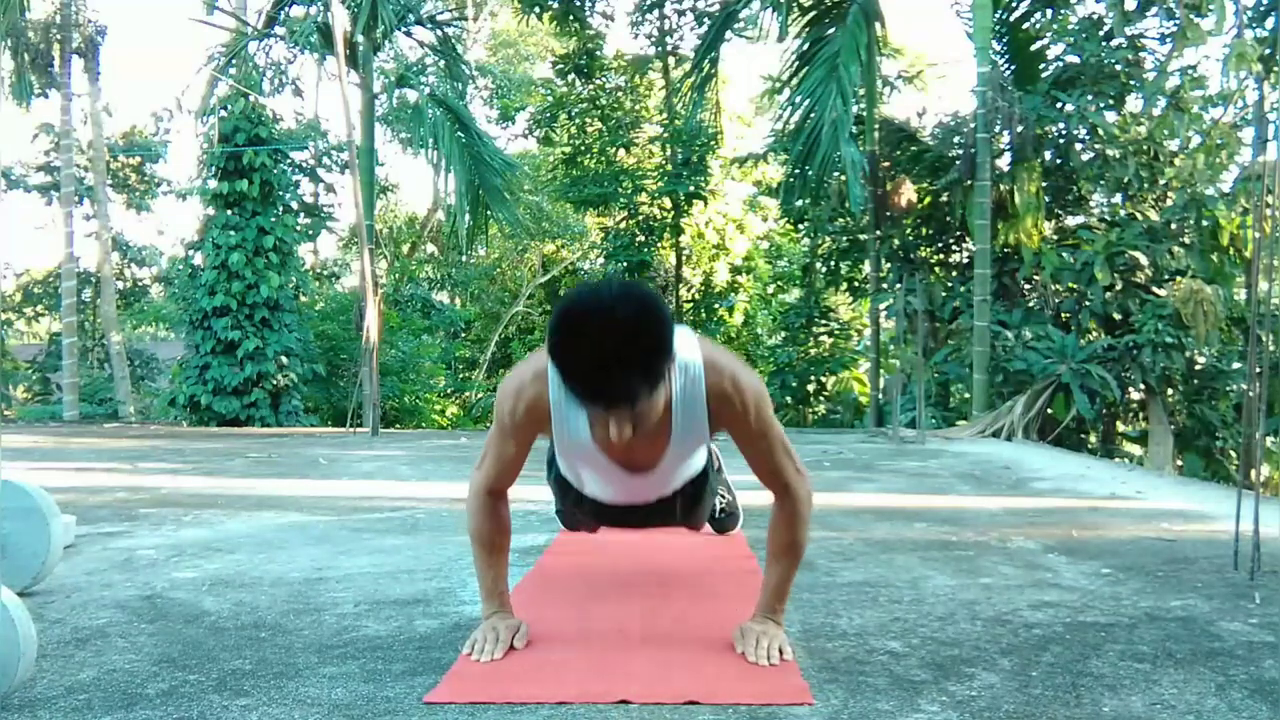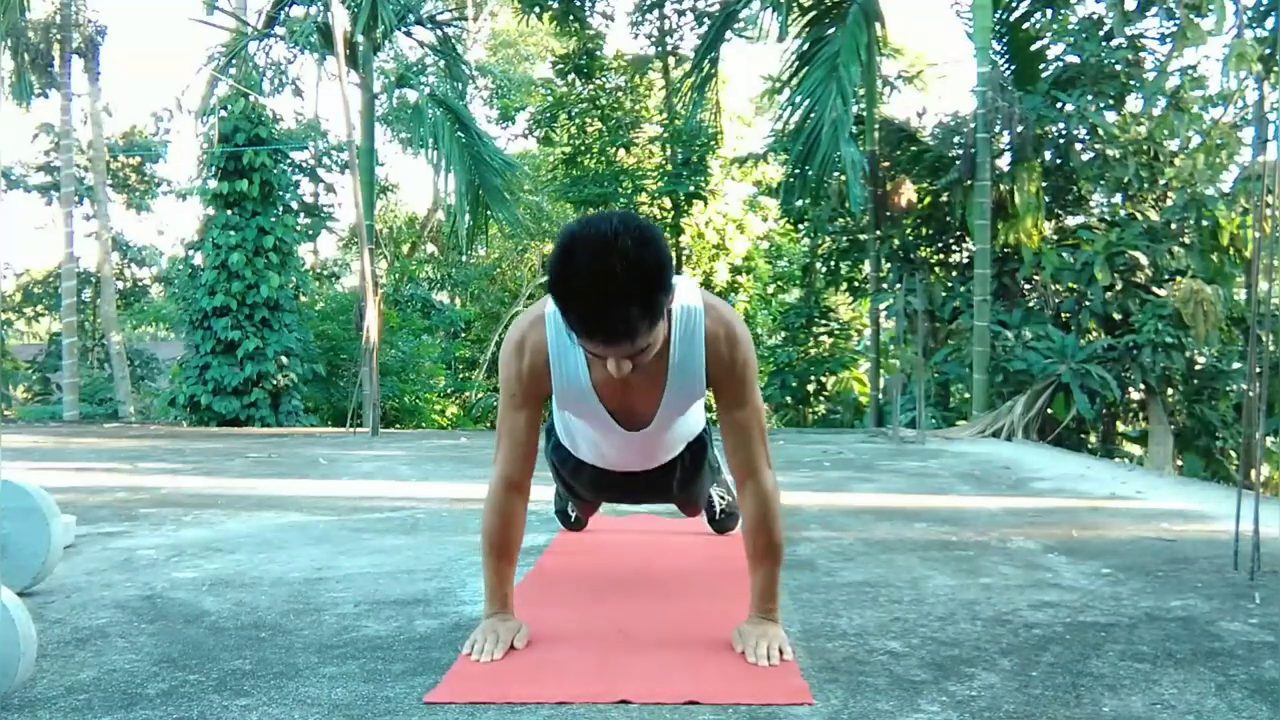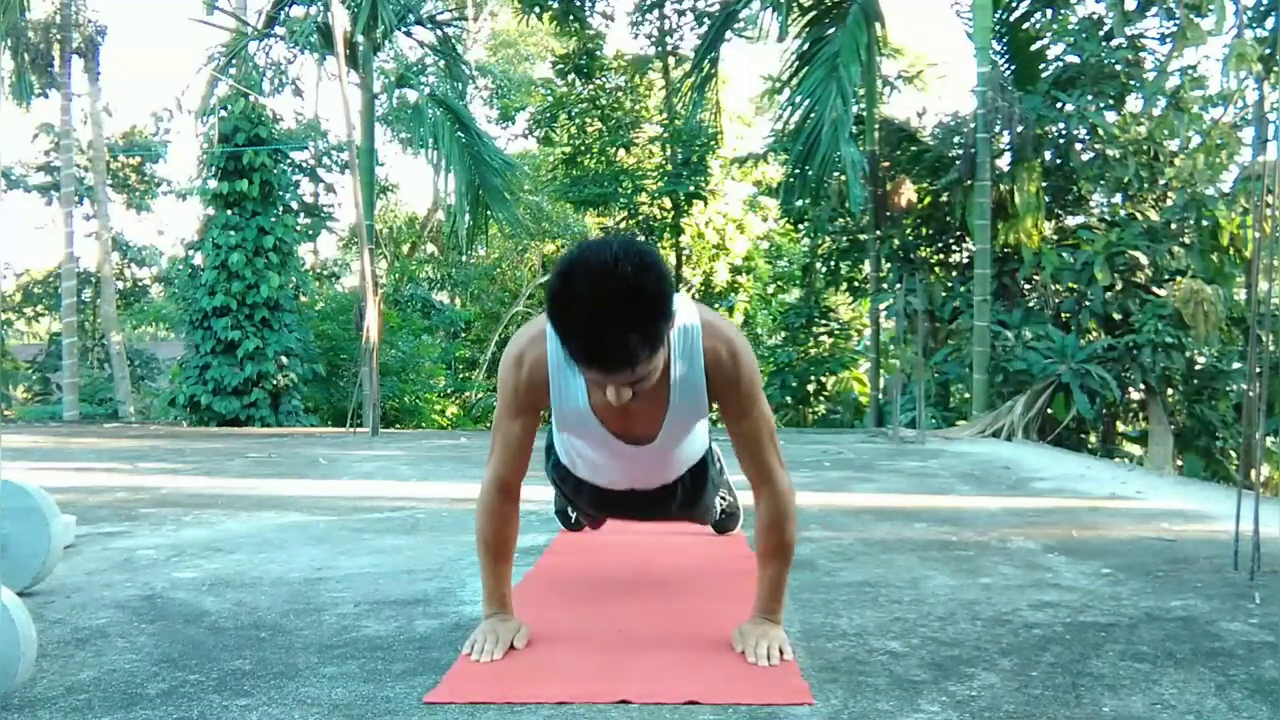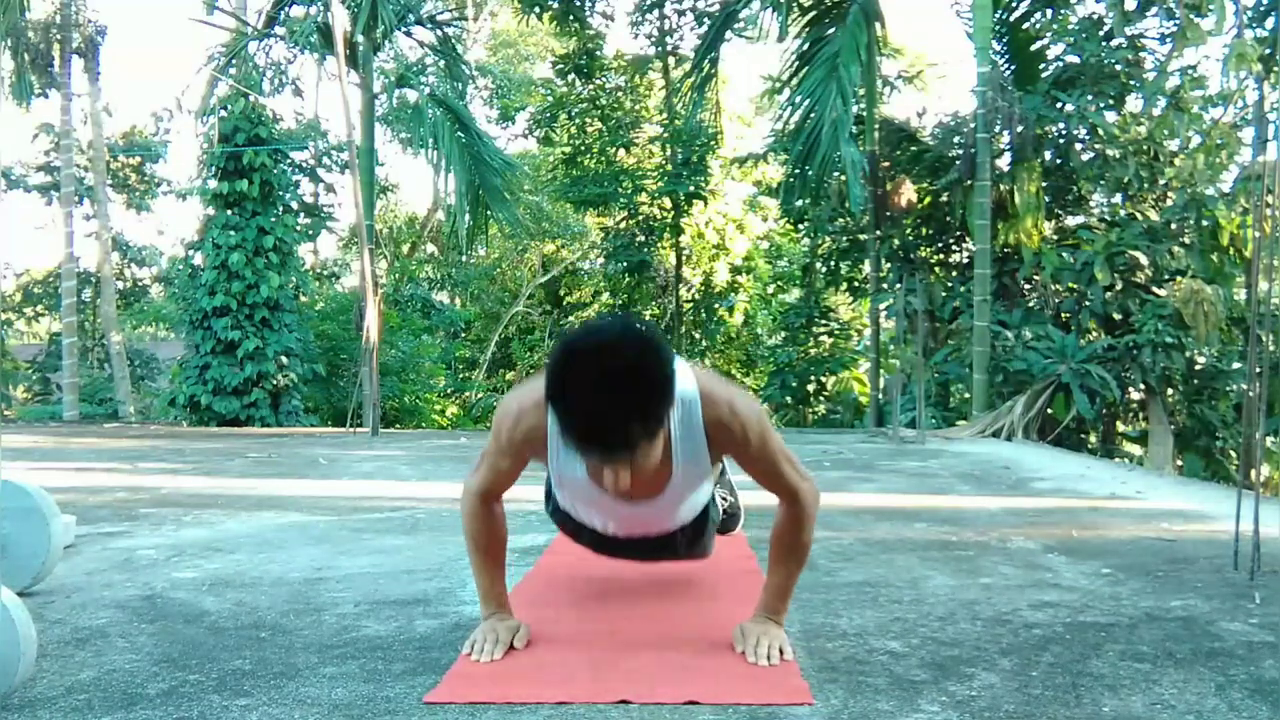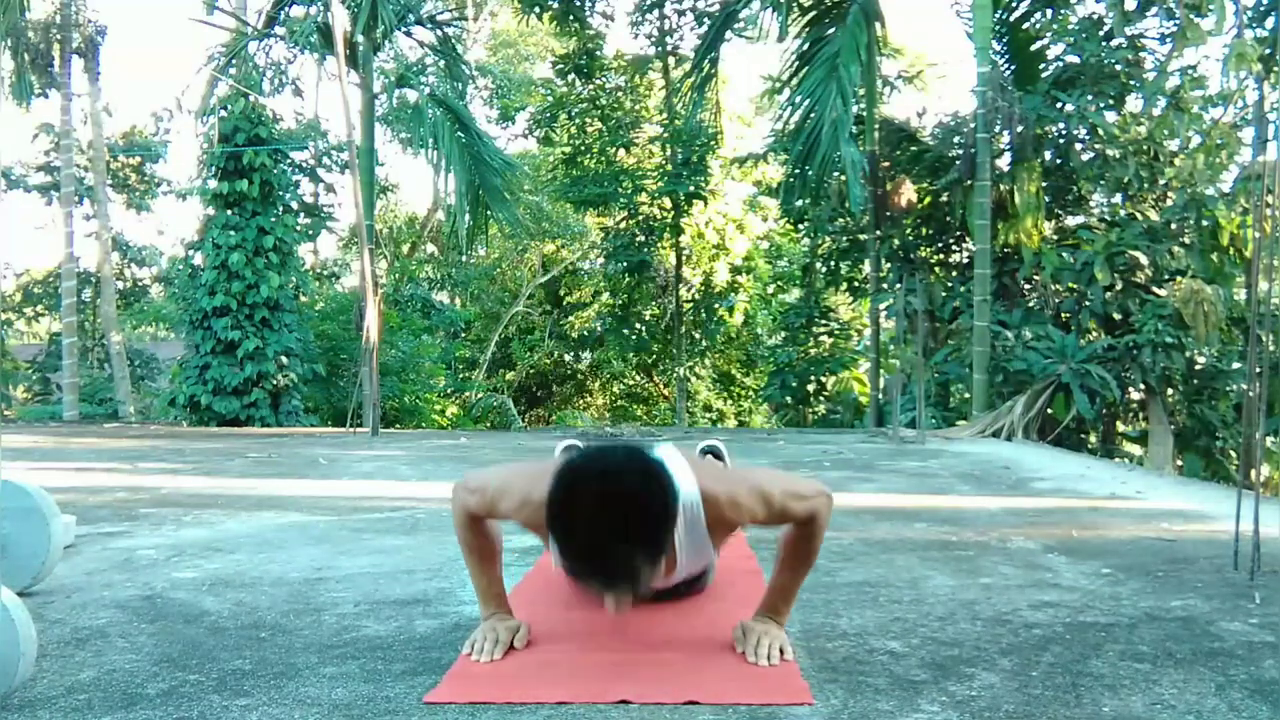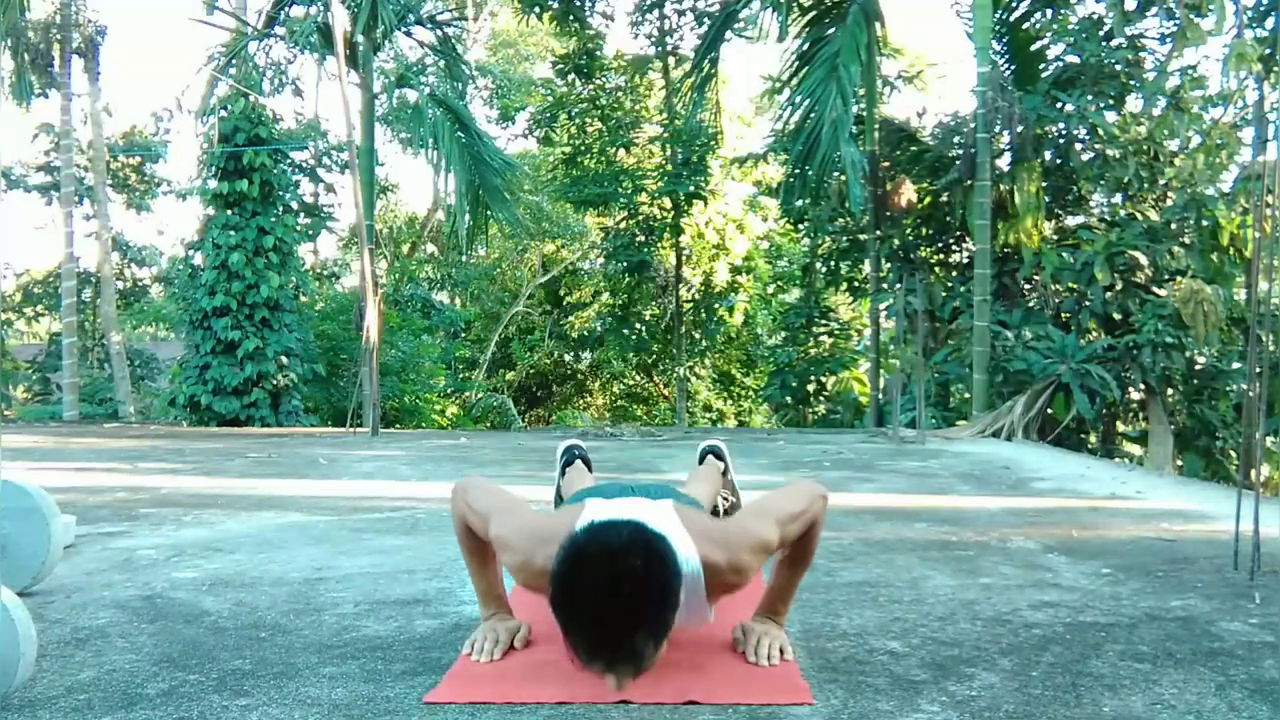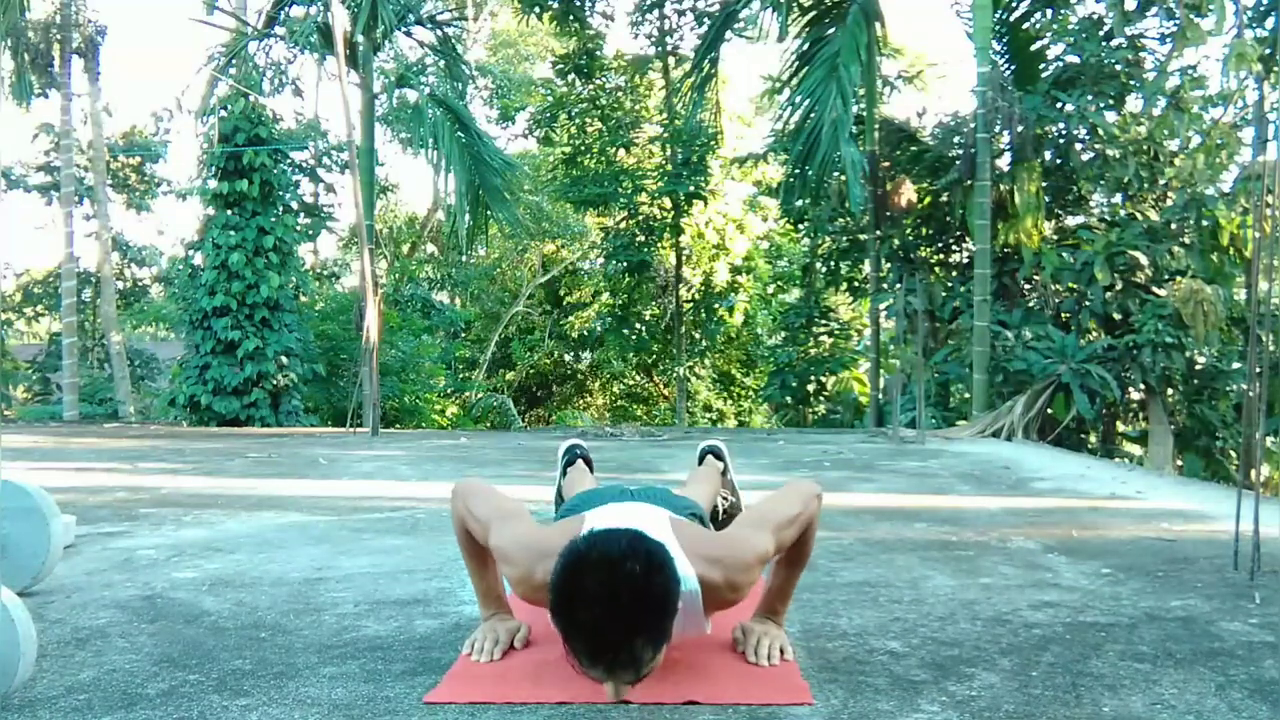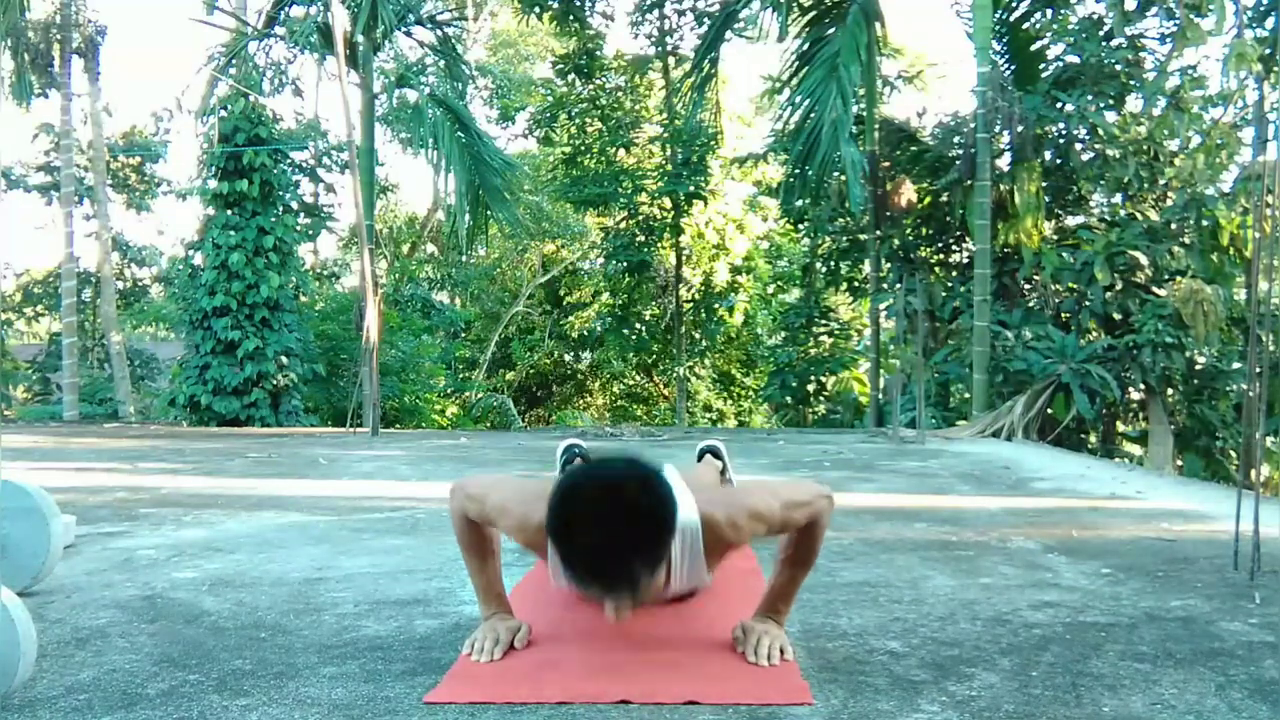
dt=0.2s
person 1, frame 1
left shoulder: (723, 381)
right shoulder: (531, 388)
left elbow: (790, 491)
right elbow: (487, 490)
left wrist: (769, 616)
right wrist: (496, 611)
left hip: (680, 488)
right hip: (584, 492)
left knee: (700, 520)
right knee: (580, 525)
left ankle: (713, 480)
person 1, frame 2
left shoulder: (718, 329)
right shoulder: (531, 339)
left elbow: (755, 480)
right elbow: (510, 482)
left wrist: (764, 617)
right wrist: (498, 612)
left hip: (679, 457)
right hip: (581, 459)
left knee: (698, 505)
right knee: (577, 511)
left ankle: (714, 490)
right ankle: (574, 501)
person 1, frame 3
left shoulder: (718, 348)
right shoulder: (530, 355)
left elbow: (770, 485)
right elbow: (503, 485)
left wrist: (767, 616)
right wrist: (497, 611)
left hip: (681, 478)
right hip: (582, 477)
left knee: (707, 513)
right knee: (582, 519)
left ankle: (716, 475)
person 1, frame 4
left shoulder: (719, 408)
right shoulder: (529, 412)
left elbow: (799, 496)
right elbow: (482, 494)
left wrist: (770, 612)
right wrist: (495, 611)
person 1, frame 5
left shoulder: (720, 503)
right shoulder: (530, 497)
left elbow: (819, 501)
right elbow: (465, 497)
left wrist: (771, 617)
right wrist: (495, 613)
person 1, frame 6
left shoulder: (723, 559)
right shoulder: (534, 557)
left elbow: (813, 497)
right elbow: (464, 495)
left wrist: (770, 617)
right wrist: (494, 613)
left hip: (672, 507)
right hip: (589, 508)
left ankle: (713, 465)
right ankle: (572, 465)
person 1, frame 7
left shoulder: (721, 574)
right shoulder: (532, 569)
left elbow: (807, 496)
right elbow: (465, 495)
left wrist: (768, 618)
right wrist: (496, 615)
left hip: (670, 512)
right hip: (591, 512)
left ankle: (712, 466)
right ankle: (576, 464)
person 1, frame 8
left shoulder: (719, 519)
right shoulder: (534, 517)
left elbow: (819, 502)
right elbow: (461, 497)
left wrist: (769, 617)
right wrist: (496, 613)
left ankle: (711, 463)
right ankle: (574, 462)
